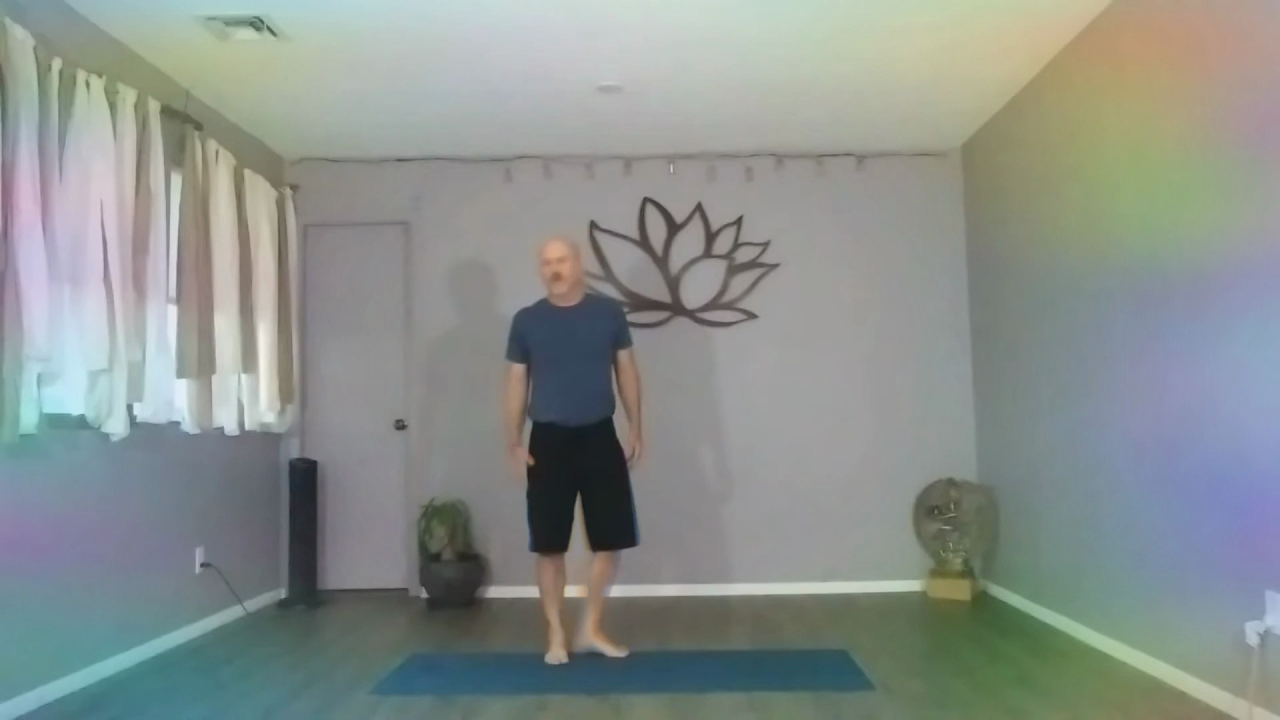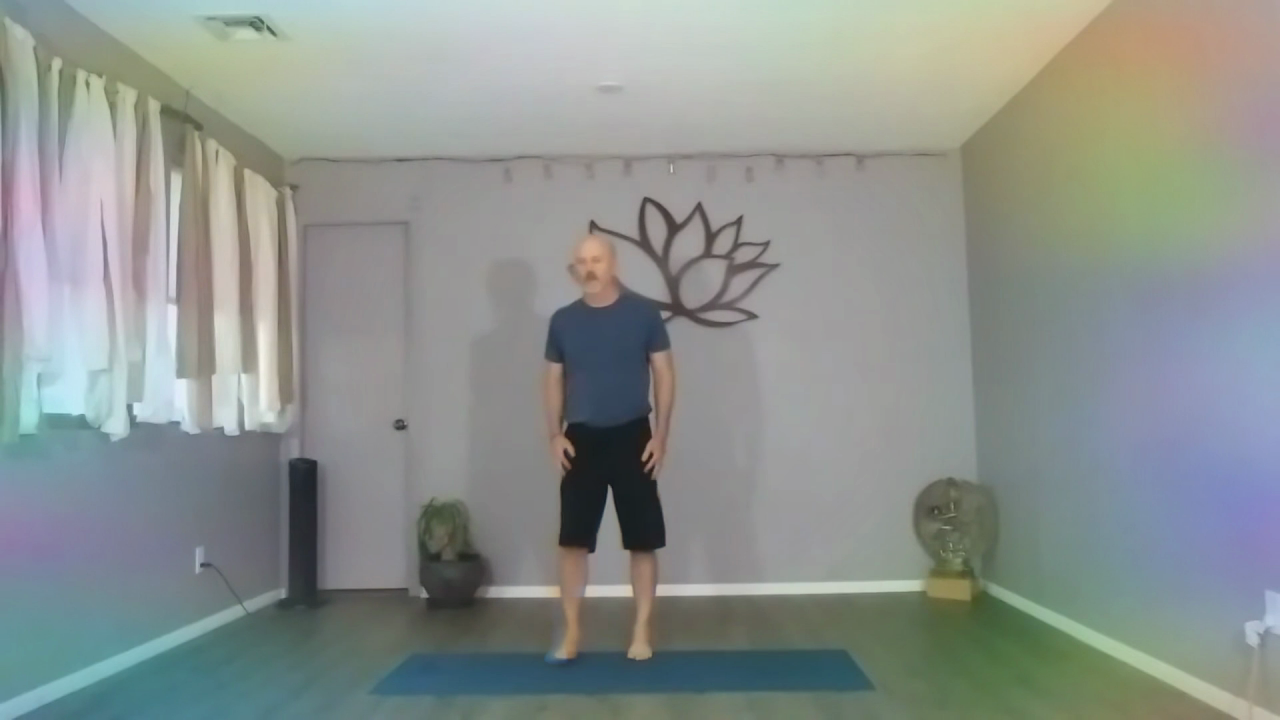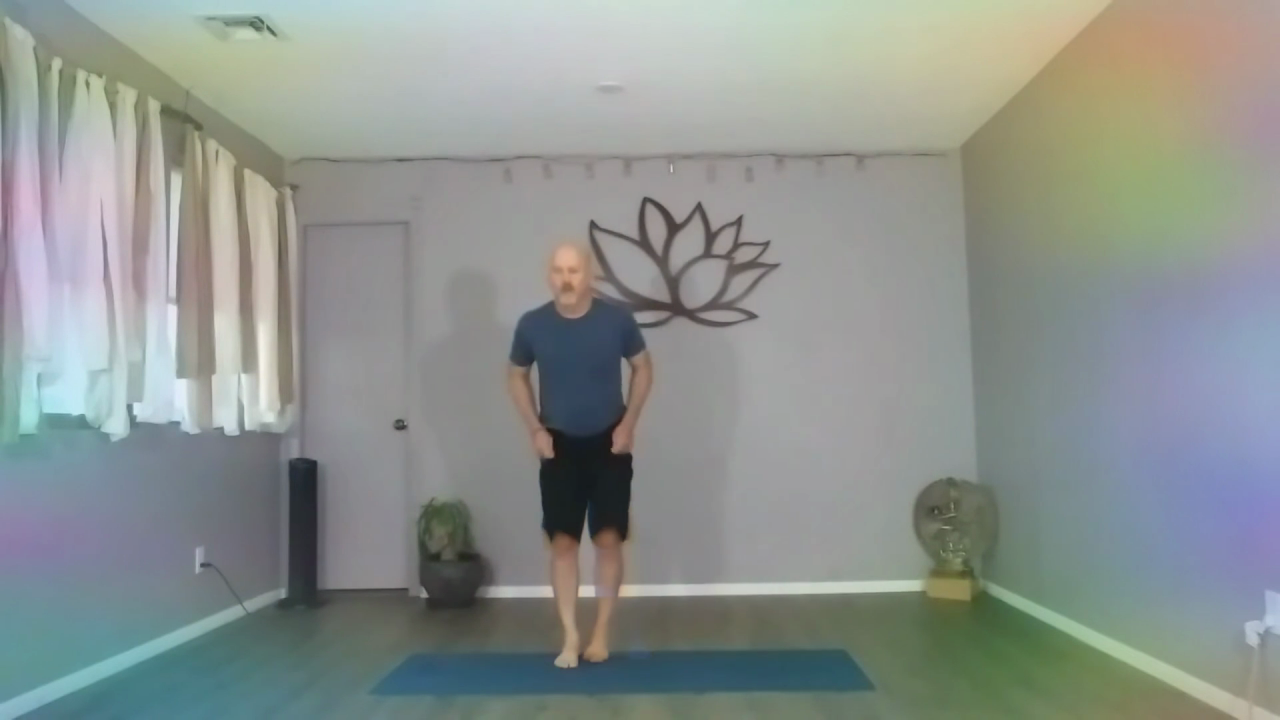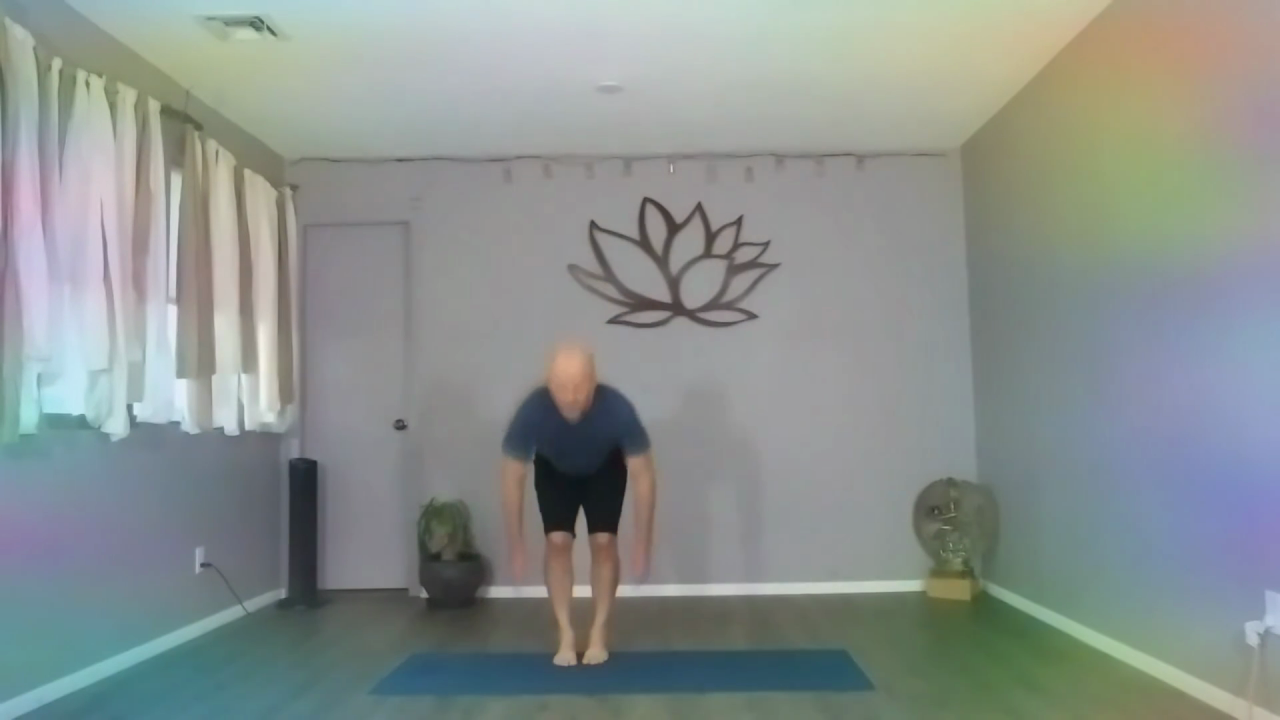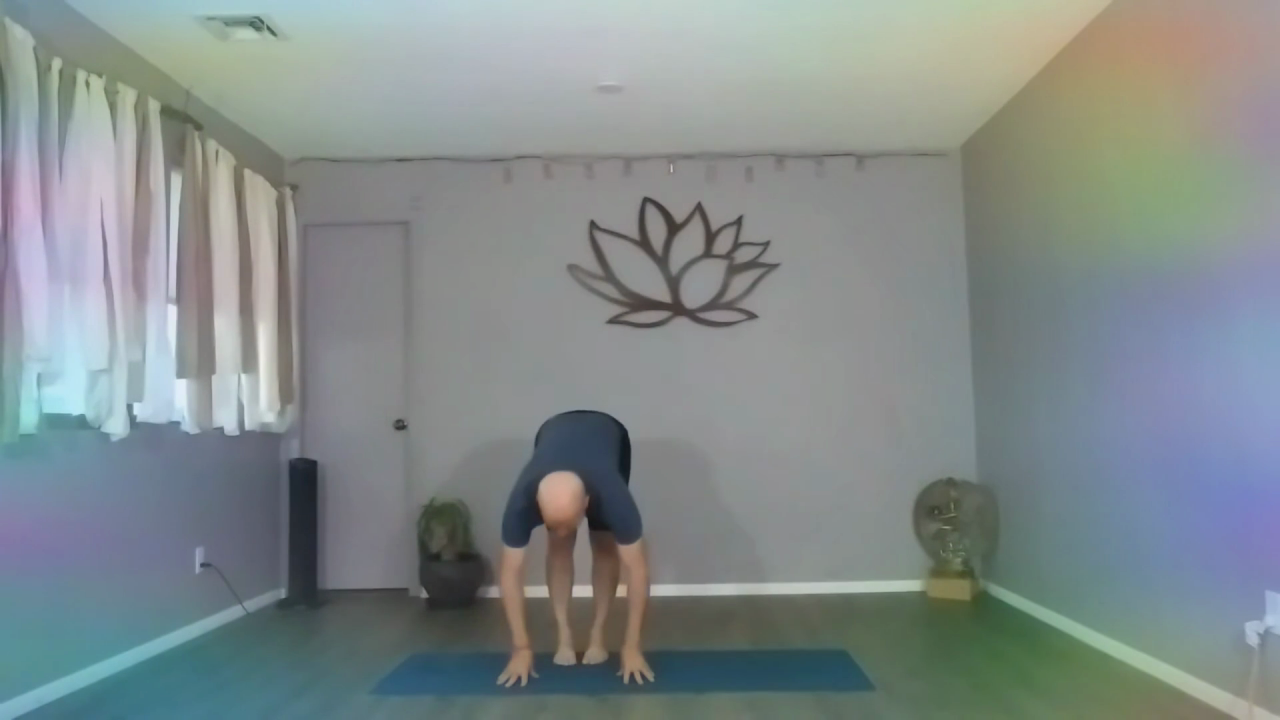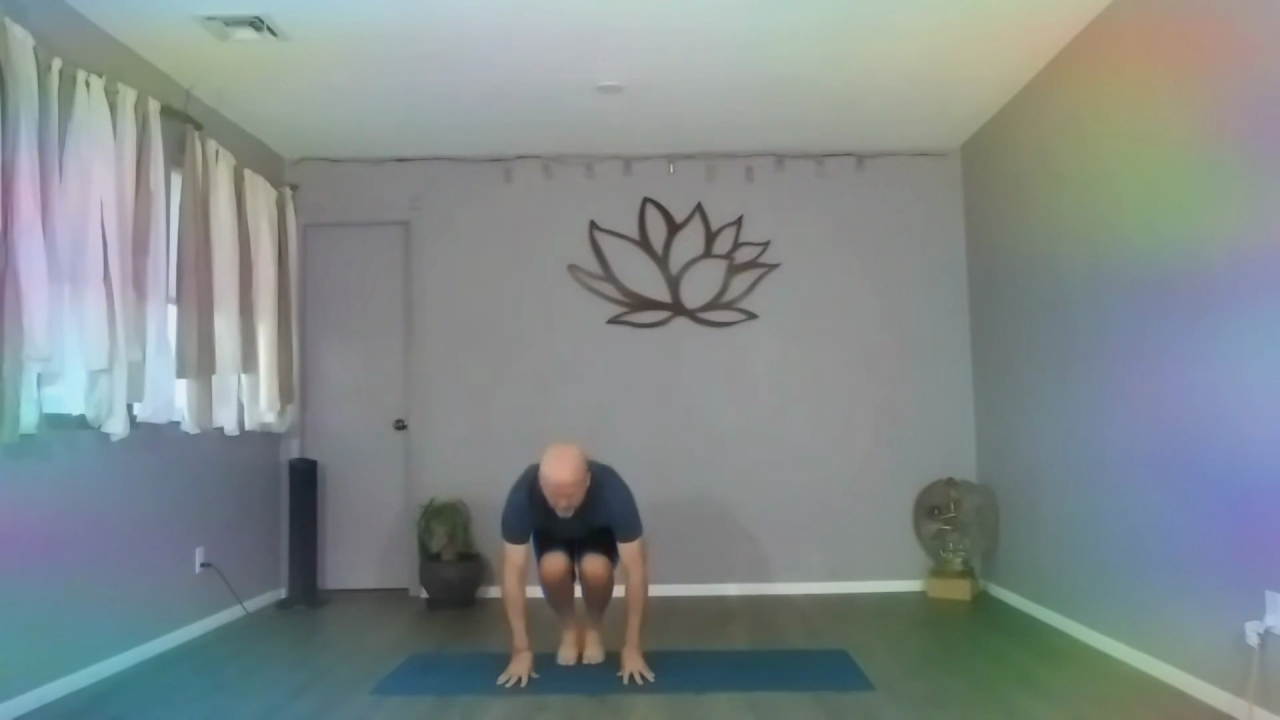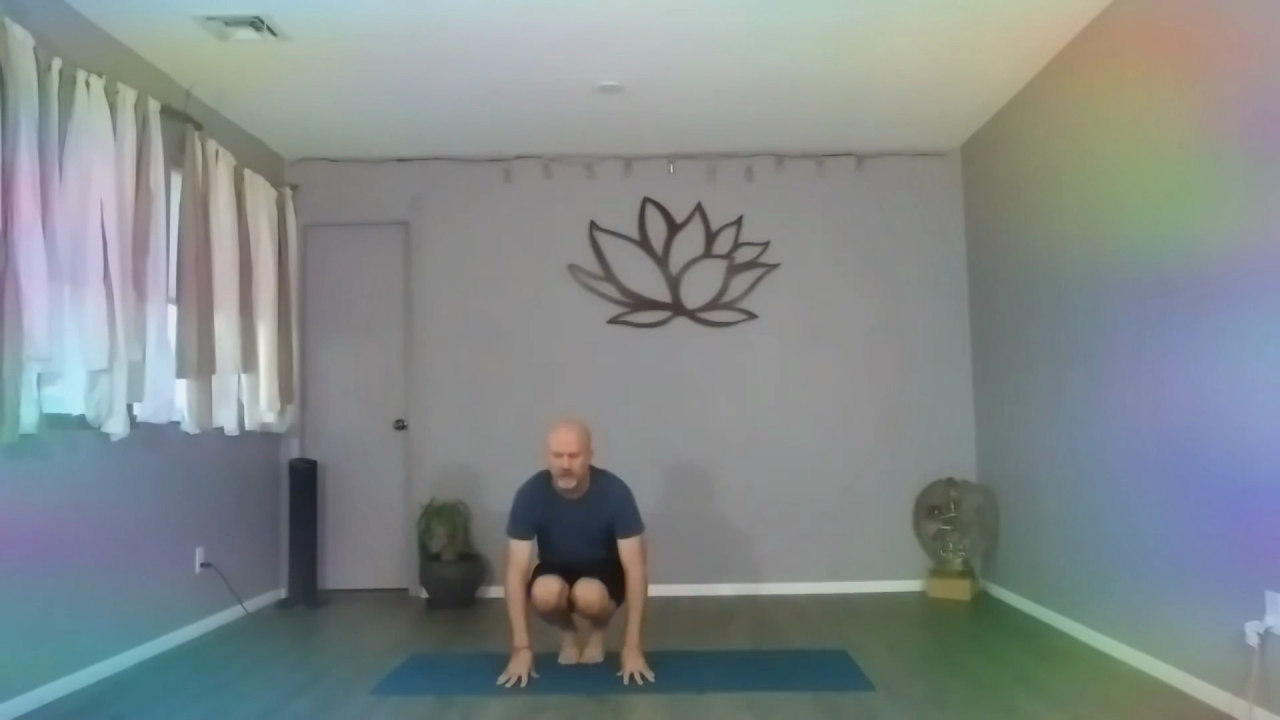
dt=0.7s
person 1, frame 1
left shoulder: (609, 313)
right shoulder: (527, 321)
left elbow: (627, 371)
right elbow: (516, 382)
left wrist: (636, 430)
right wrist: (515, 442)
left hip: (600, 436)
right hip: (549, 439)
left knee: (610, 539)
right knee: (549, 545)
left ankle: (590, 629)
right ankle: (556, 635)
person 1, frame 2
left shoulder: (644, 313)
right shoulder: (563, 320)
left elbow: (663, 374)
right elbow: (554, 381)
left wrist: (660, 434)
right wrist: (555, 434)
left hip: (632, 438)
right hip: (582, 439)
left knee: (643, 542)
right knee: (573, 540)
left ankle: (641, 631)
right ankle: (571, 631)
person 1, frame 3
left shoulder: (617, 319)
right shoulder: (532, 325)
left elbow: (643, 369)
right elbow: (517, 376)
left wrist: (629, 422)
right wrist: (534, 428)
left hip: (609, 444)
right hip: (559, 447)
left knee: (608, 539)
right knee: (562, 541)
left ankle: (602, 631)
right ankle: (570, 637)
person 1, frame 4
left shoulder: (617, 409)
right shoulder: (531, 412)
left elbow: (643, 474)
right elbow: (512, 477)
left wrist: (644, 542)
right wrist: (515, 547)
left hip: (605, 468)
right hip: (553, 471)
left knee: (603, 543)
right knee: (557, 543)
left ankle: (598, 634)
right ankle: (565, 636)
person 1, frame 5
left shoulder: (612, 496)
right shoulder: (523, 501)
left elbow: (637, 569)
right elbow: (511, 573)
left wrist: (632, 647)
right wrist: (521, 648)
left knee: (604, 544)
right knee: (558, 545)
left ankle: (597, 634)
right ankle: (564, 635)
person 1, frame 6
left shoulder: (613, 493)
right shoulder: (522, 496)
left elbow: (636, 570)
right elbow: (513, 573)
left wrist: (632, 648)
right wrist: (521, 650)
left hip: (599, 531)
right hip: (550, 533)
left knee: (595, 568)
right knee: (553, 568)
left ankle: (592, 629)
right ankle: (569, 629)
person 1, frame 7
left shoulder: (615, 492)
right shoulder: (530, 495)
left elbow: (635, 567)
right elbow: (516, 569)
left wrist: (632, 647)
right wrist: (521, 648)
left hip: (603, 573)
right hip: (556, 572)
left knee: (588, 596)
right knee: (544, 594)
left ankle: (597, 631)
right ankle: (568, 633)
